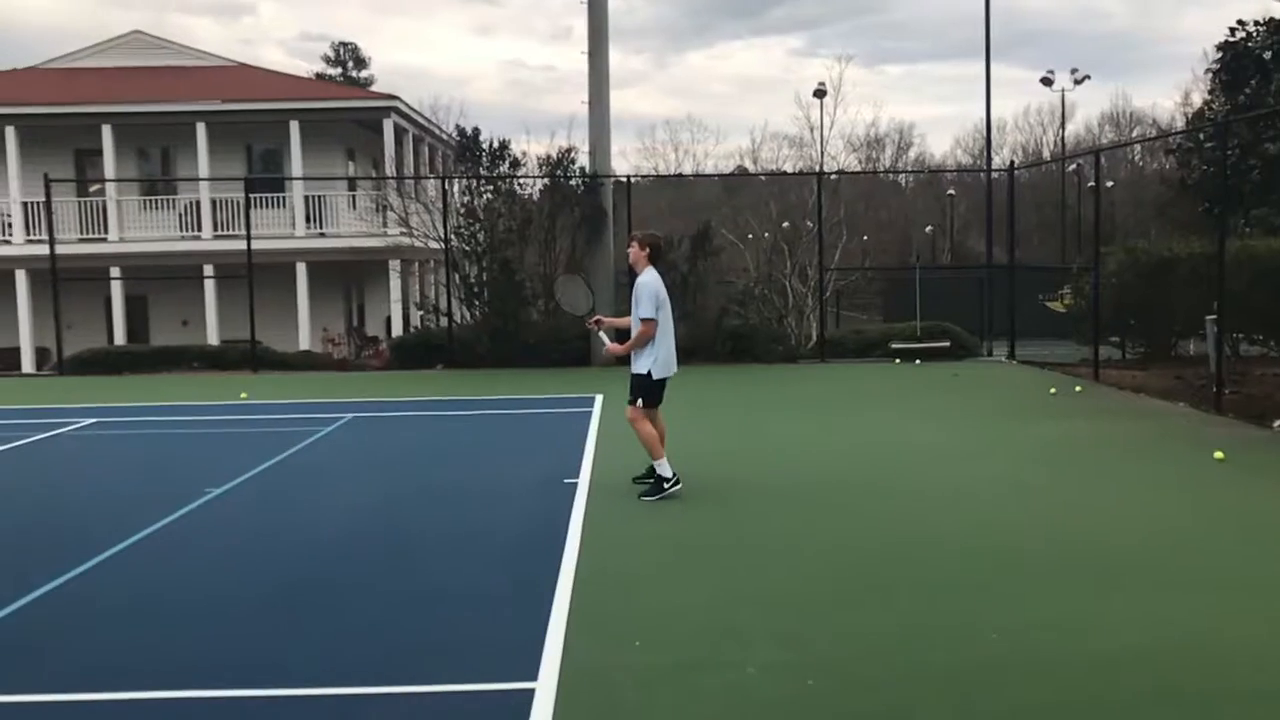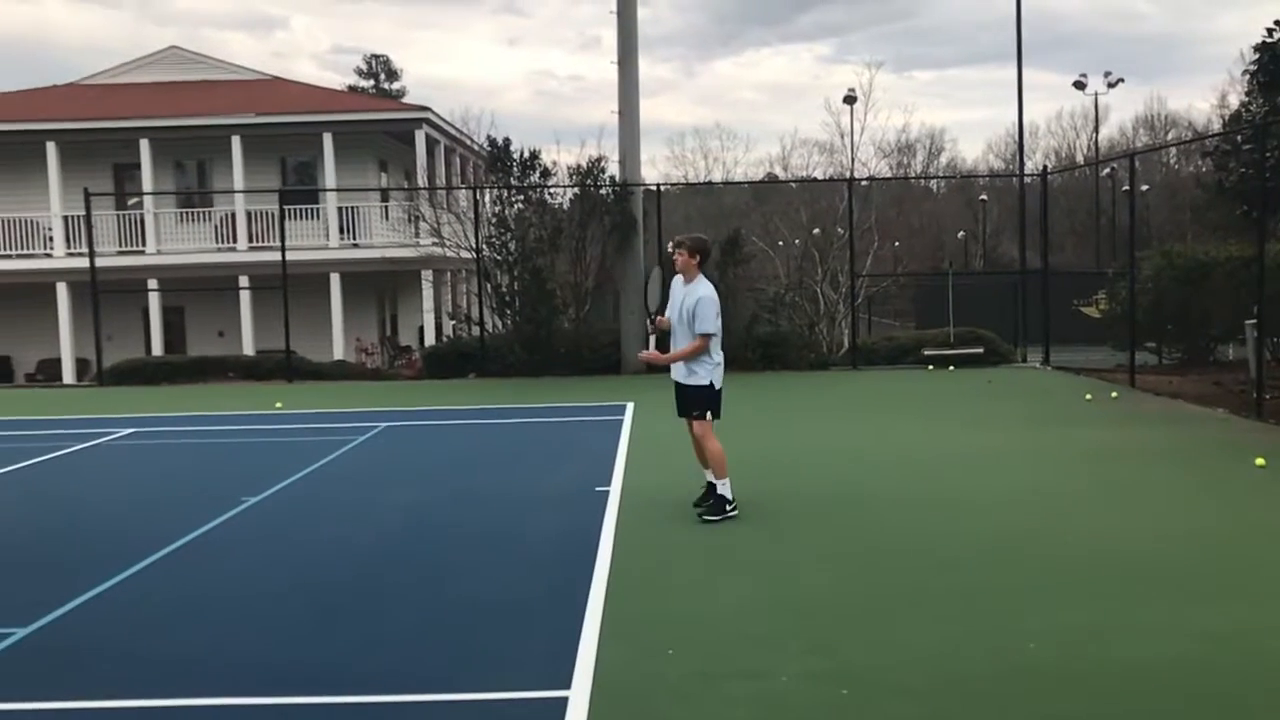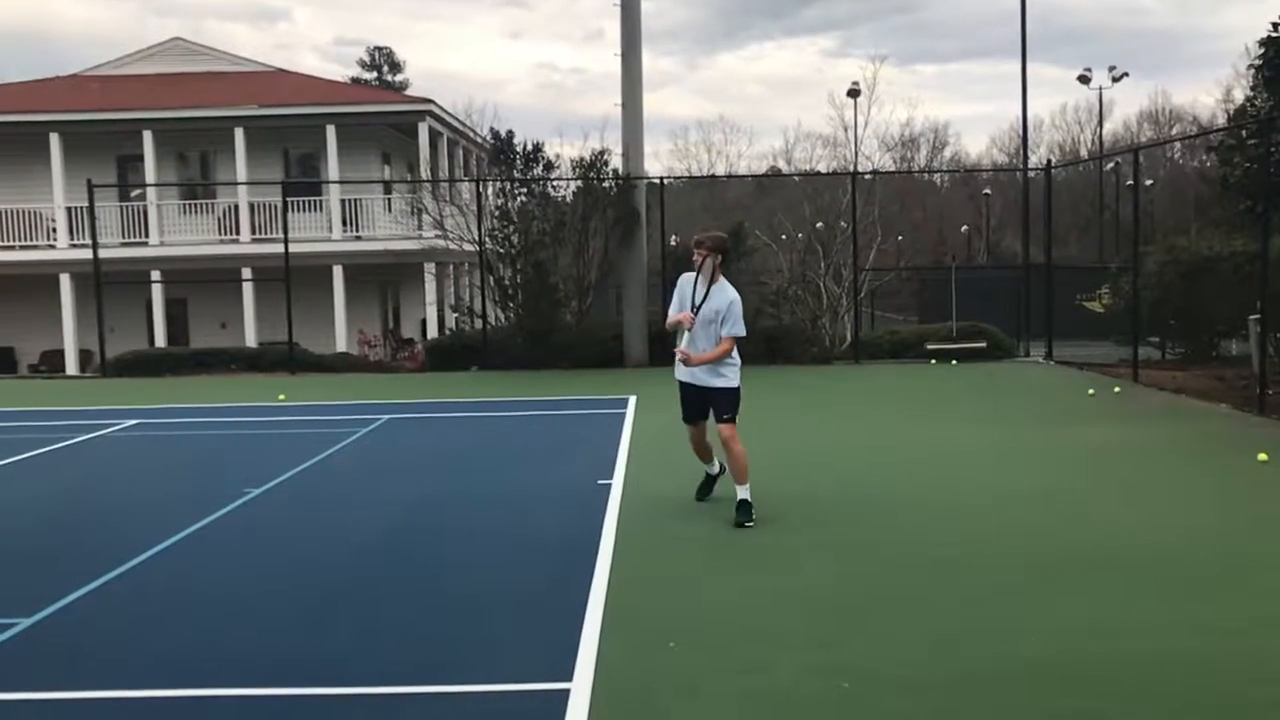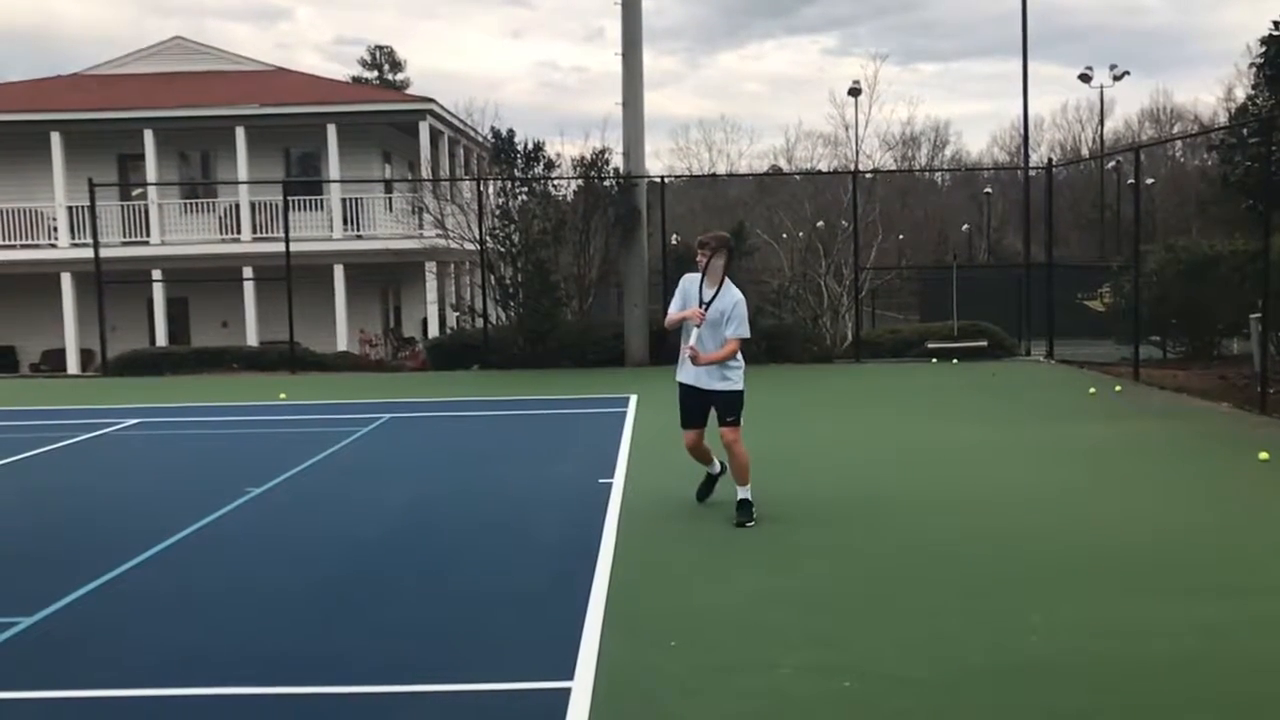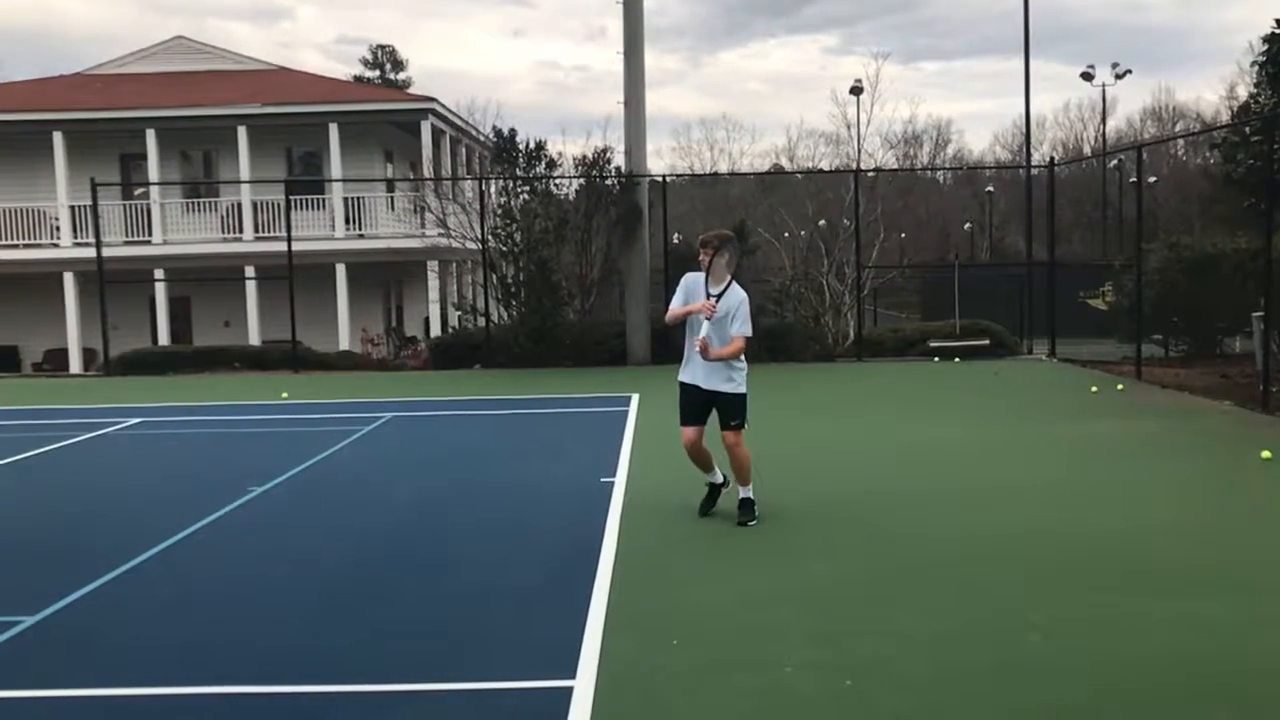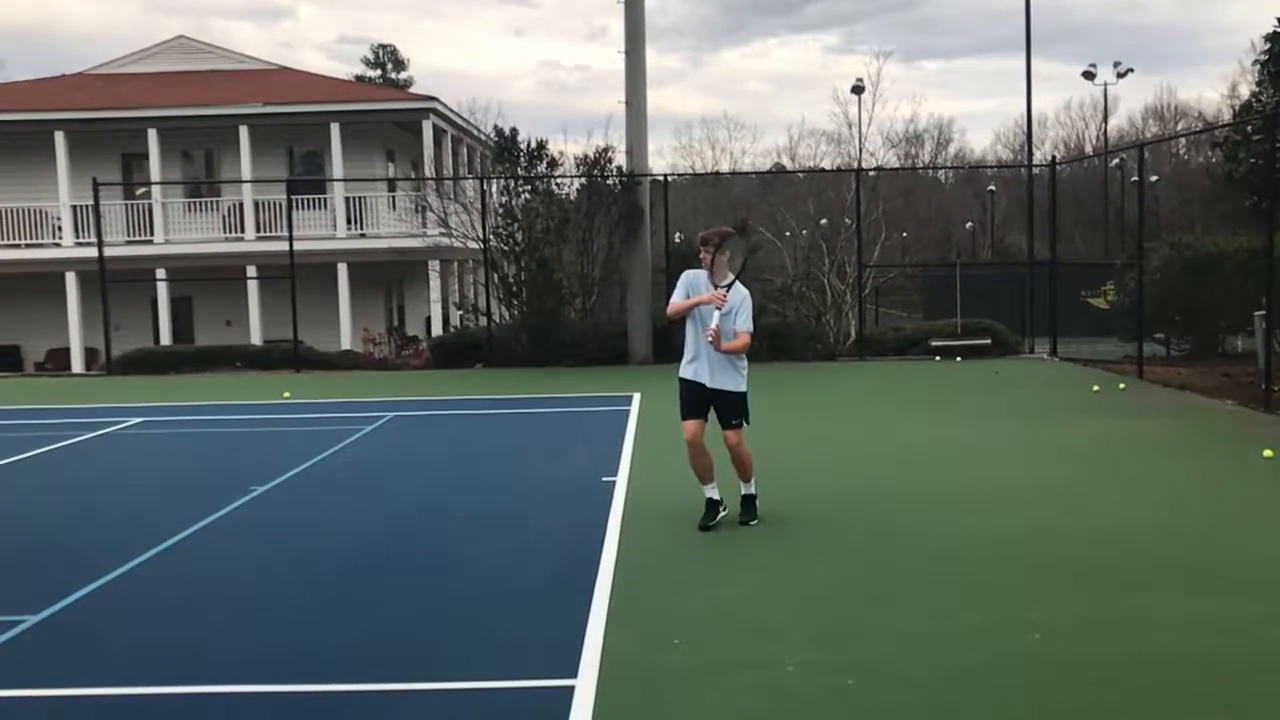
dt=0.5s
person 1, frame 1
left shoulder: (645, 284)
right shoulder: (649, 280)
left elbow: (648, 329)
left wrist: (622, 349)
right wrist: (608, 321)
left hip: (650, 363)
right hip: (655, 362)
left knee: (636, 416)
right knee: (650, 414)
left ankle: (667, 477)
right ankle: (658, 467)
person 1, frame 2
left shoulder: (704, 295)
right shoulder: (676, 282)
left elbow: (702, 343)
left wrist: (664, 359)
right wrist: (661, 322)
left hip: (703, 375)
right hip: (684, 373)
left knee: (704, 432)
right knee: (694, 430)
left ankle: (726, 499)
right ankle: (712, 485)
person 1, frame 3
left shoulder: (730, 298)
right shoulder: (685, 281)
left elbow: (727, 345)
right elbow: (669, 324)
left wrist: (696, 359)
right wrist: (680, 318)
left hip: (722, 378)
right hip: (689, 377)
left knee: (728, 435)
right knee: (695, 435)
left ankle: (744, 500)
right ankle: (714, 470)
person 1, frame 4
left shoulder: (734, 298)
right shoulder: (688, 282)
left elbow: (733, 347)
right elbow: (668, 323)
left wrist: (703, 359)
right wrist: (686, 314)
left hip: (726, 380)
right hip: (690, 379)
left knee: (731, 438)
right knee: (692, 442)
left ankle: (745, 500)
right ankle: (715, 469)
person 1, frame 5
left shoulder: (738, 297)
right shoulder: (690, 281)
left elbow: (739, 345)
right elbow: (669, 318)
left wrist: (712, 355)
right wrist: (693, 308)
left hip: (729, 382)
right hip: (693, 379)
left knee: (733, 441)
right knee: (690, 441)
left ankle: (747, 499)
right ankle: (716, 481)
person 1, frame 6
left shoulder: (740, 294)
right shoulder: (690, 278)
left elbow: (745, 342)
right elbow: (672, 311)
left wrist: (722, 346)
right wrist: (702, 299)
left hip: (729, 379)
right hip: (693, 375)
left knee: (734, 441)
right knee: (692, 437)
left ankle: (749, 496)
right ankle: (713, 500)
